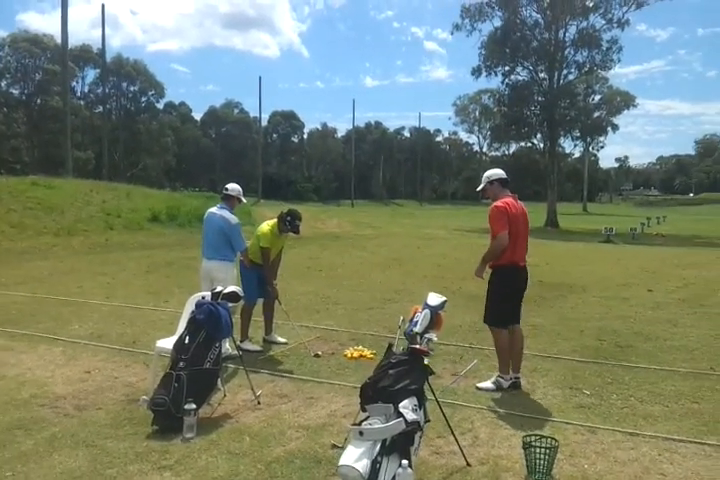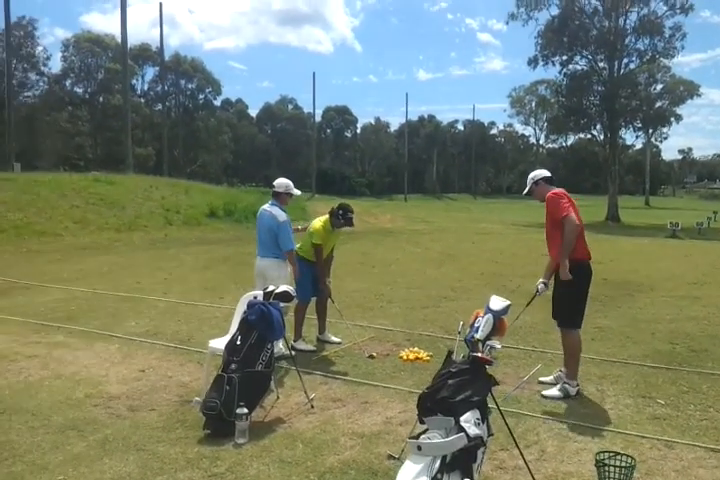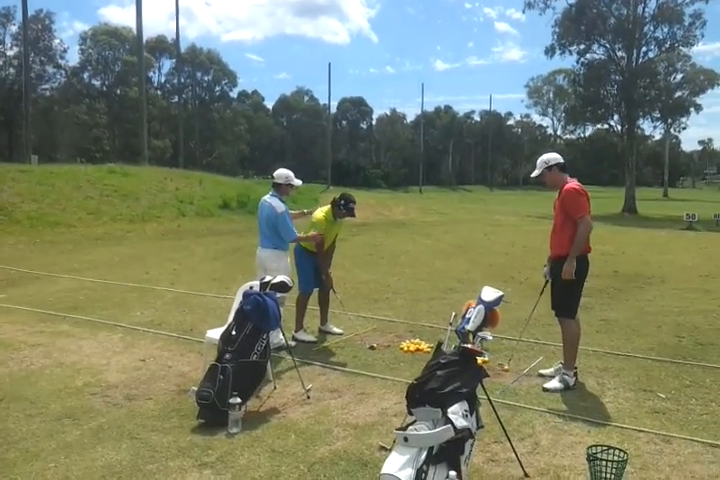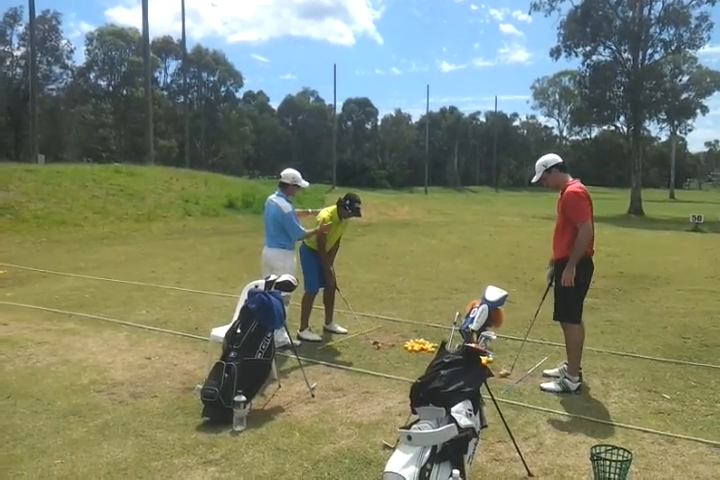
dt=1s
person 1, frame 1
left shoulder: (498, 207)
right shoulder: (519, 206)
left elbow: (501, 241)
left wrist: (482, 263)
left hip: (505, 272)
right hip: (519, 270)
left knee: (498, 325)
right knee: (514, 325)
left ankle: (504, 378)
right ankle: (515, 376)
person 1, frame 2
left shoulder: (555, 196)
right shoulder: (556, 200)
left elbow: (573, 224)
left wrist: (564, 261)
right wrist: (545, 278)
left hip: (574, 269)
right hip: (568, 269)
left knee: (569, 326)
right knee: (564, 324)
left ankle: (571, 383)
right ankle: (566, 372)
person 1, frame 3
left shoulder: (572, 190)
right shoulder: (563, 193)
left elbow: (586, 225)
left wrist: (571, 261)
right wrist: (550, 262)
left hip: (571, 264)
right hip: (562, 262)
left knee: (567, 316)
right knee: (566, 316)
left ankle: (569, 374)
right ankle: (567, 365)
person 1, frame 4
left shoulder: (574, 193)
right shoulder: (566, 193)
left elbow: (586, 231)
left wrist: (570, 267)
right wrist: (554, 264)
left hip: (574, 267)
right hip: (567, 265)
left knee: (569, 321)
right knee: (573, 319)
left ankle: (572, 379)
right ankle: (572, 367)
person 2, frame 1
left shoulder: (209, 213)
right shoulder: (231, 220)
right elbow: (241, 248)
left hip: (206, 263)
right hip: (223, 267)
right ankle: (222, 348)
person 2, frame 2
left shoulder: (263, 210)
right shoulder: (281, 217)
right elbow: (288, 249)
left wrist: (297, 229)
right wrist: (294, 267)
left hip: (260, 262)
right hip: (276, 265)
right ankle: (275, 348)
person 2, frame 3
left shoulder: (265, 201)
right shoulder: (279, 207)
right elbow: (291, 237)
left wrist: (306, 212)
right wrist: (310, 237)
left hip: (262, 252)
right hip: (276, 256)
right ankle: (275, 340)
person 2, frame 4
left shoulder: (271, 200)
right shoulder: (285, 207)
right elbow: (299, 235)
right wrist: (318, 230)
left hip: (268, 251)
right hip: (282, 256)
right knee: (281, 297)
right ankle: (279, 338)
person 3, frame 1
left shoulder: (284, 231)
right shoulder: (266, 231)
left elbow: (278, 255)
right elbow: (266, 261)
left wrist: (274, 279)
right wrist: (271, 285)
left hip: (263, 265)
right hip: (250, 264)
left knee: (270, 298)
right knee: (251, 301)
left ankle: (269, 334)
right ankle: (243, 340)
person 3, frame 2
left shoulder: (336, 227)
right shoulder: (318, 227)
left elbow: (329, 252)
right elbow: (319, 258)
left wrist: (327, 277)
right wrist: (323, 283)
left hip: (315, 262)
right hip: (303, 261)
left knee: (323, 296)
right knee: (304, 299)
left ankle: (322, 333)
right ankle: (297, 340)
person 3, frame 3
left shoulder: (339, 218)
right shoulder: (320, 218)
left elbow: (332, 243)
right elbow: (319, 248)
left wrist: (328, 268)
right wrist: (326, 274)
left hip: (318, 253)
right hip: (305, 252)
left knee: (325, 287)
right knee: (306, 290)
left ankle: (324, 324)
right ankle: (298, 330)
person 3, frame 4
left shoulder: (344, 218)
right shoulder: (326, 217)
left elbow: (336, 243)
right elbow: (321, 247)
left wrist: (330, 266)
right wrist: (327, 271)
left hip: (323, 252)
right hip: (310, 251)
left knee: (331, 286)
right knee: (312, 289)
left ankle: (329, 323)
right ankle: (303, 329)
